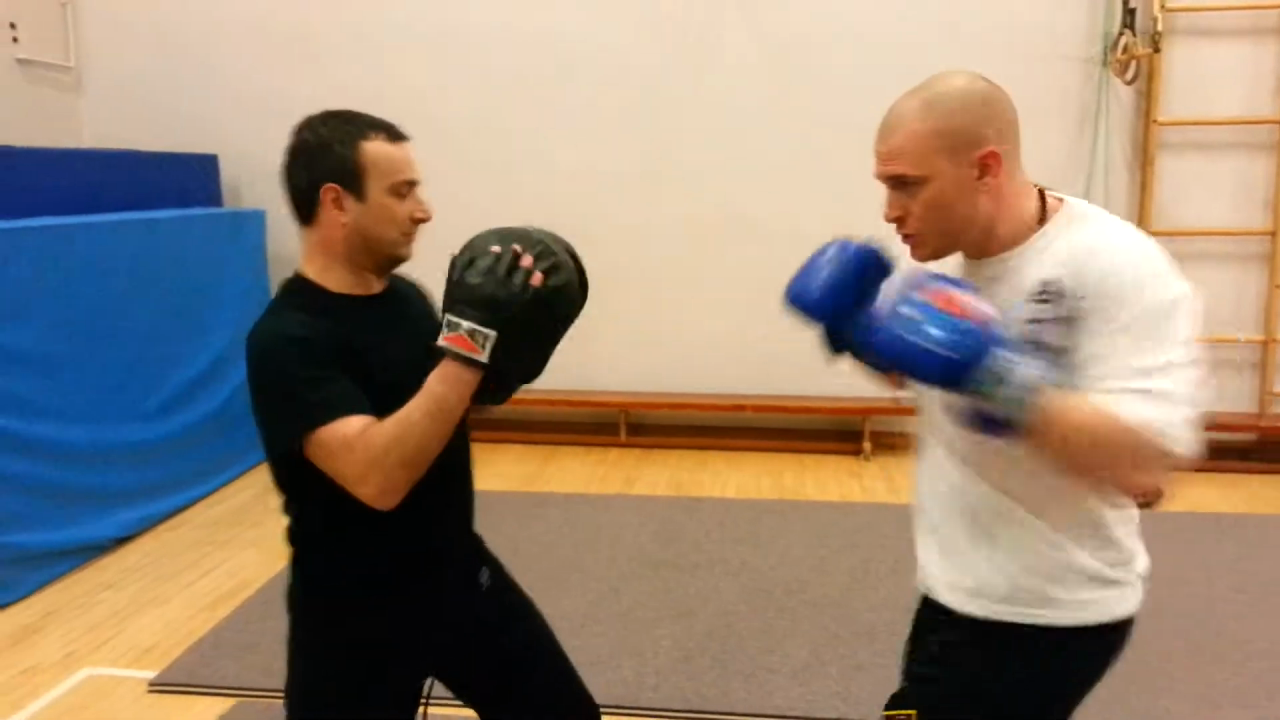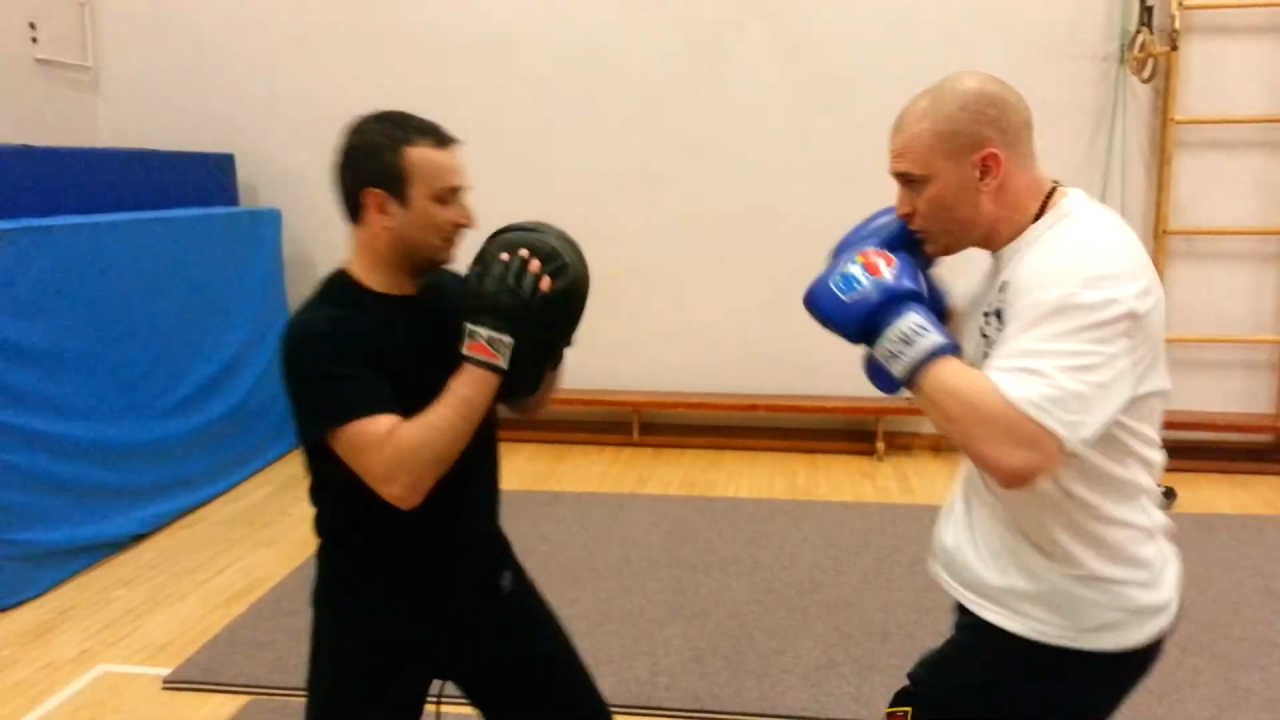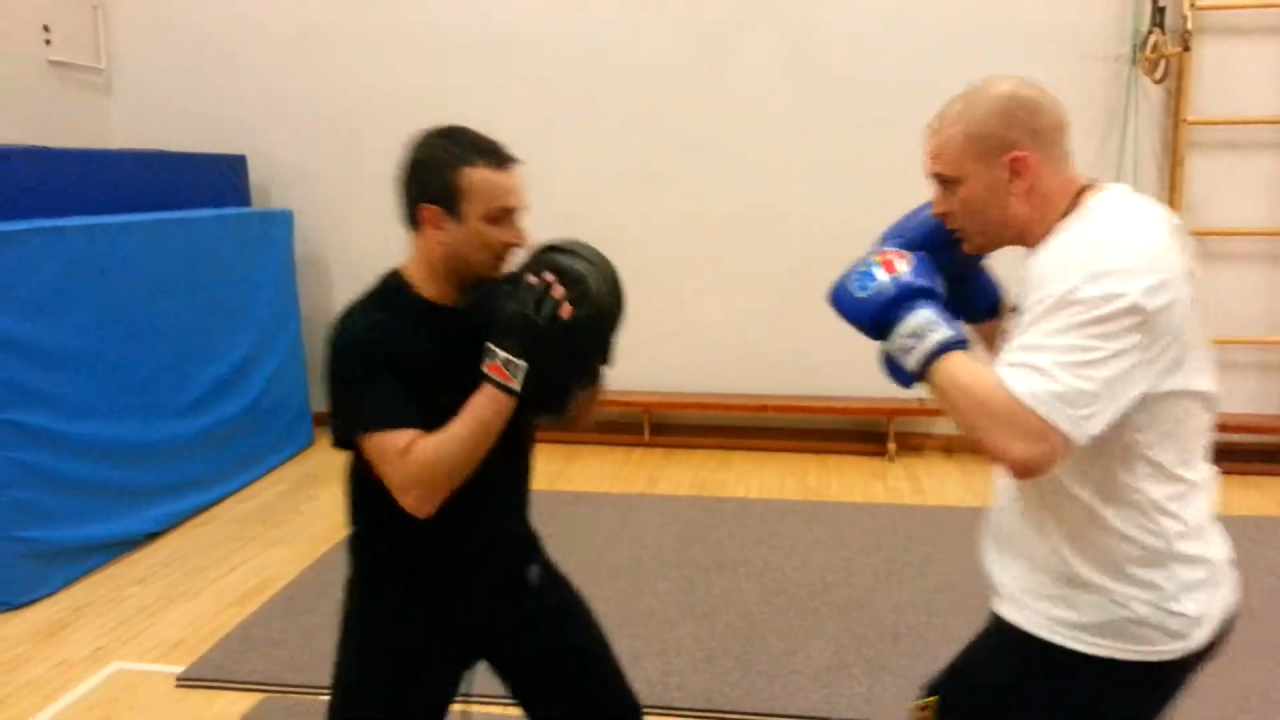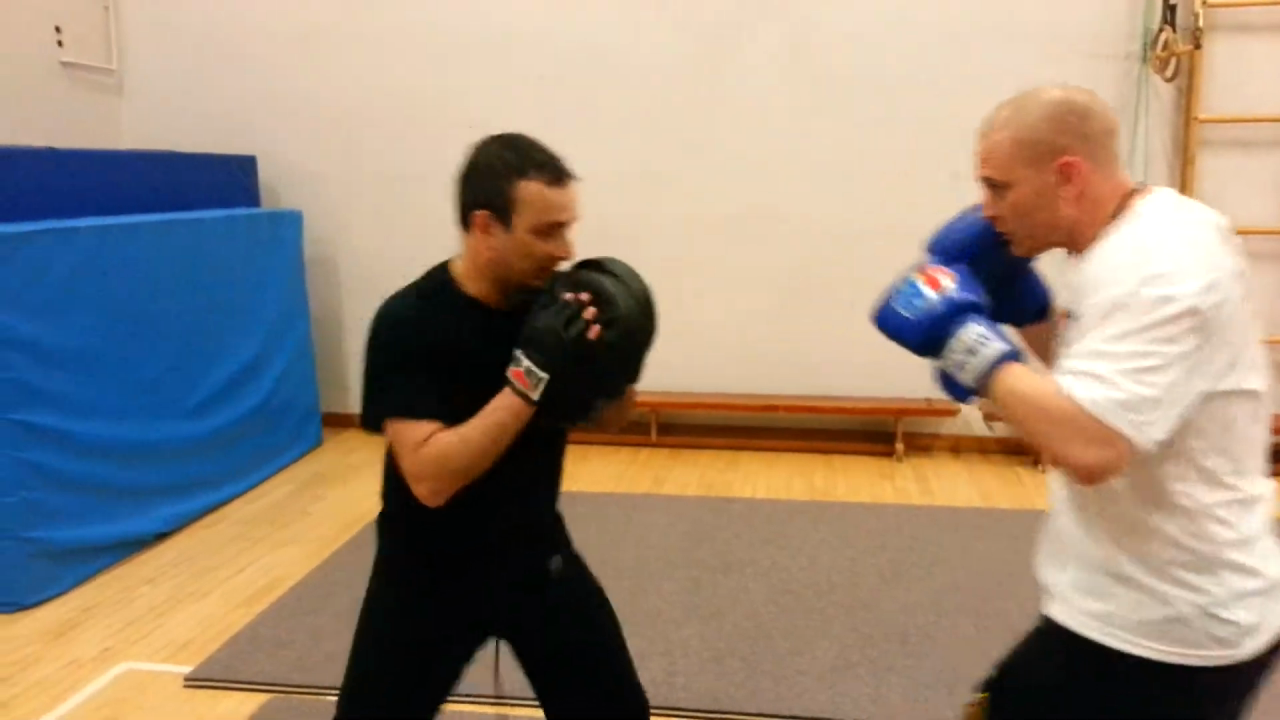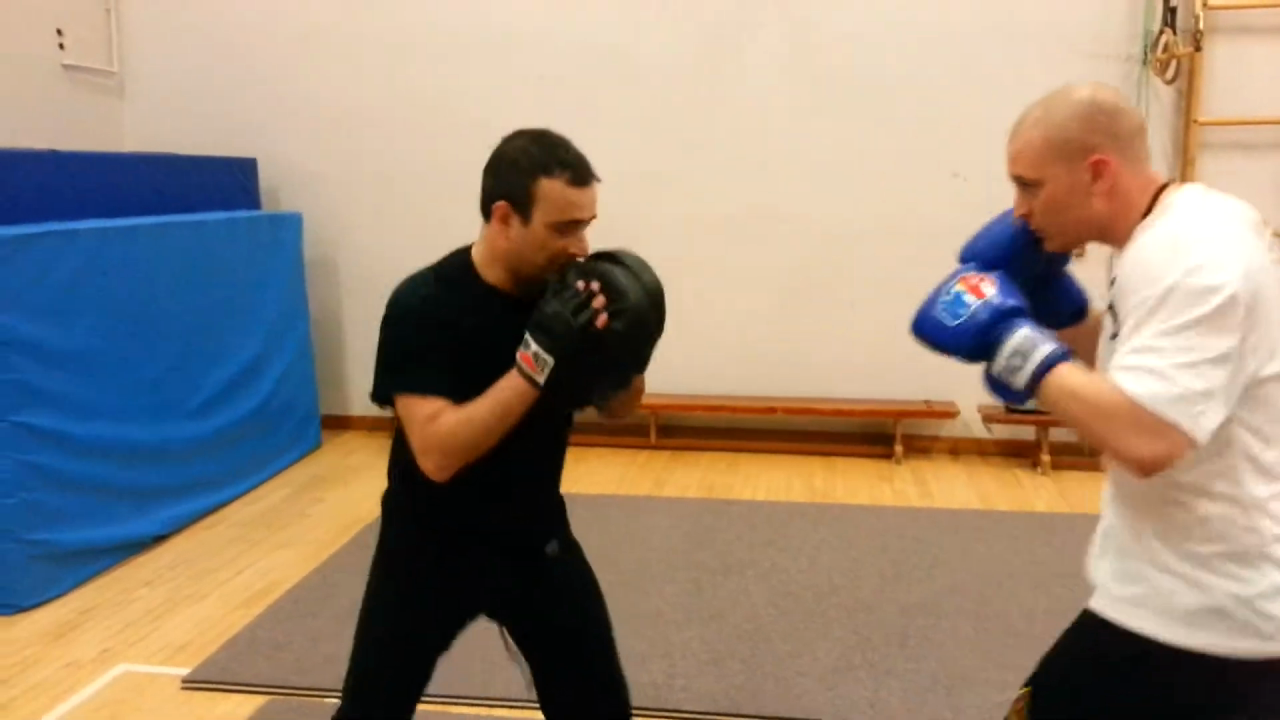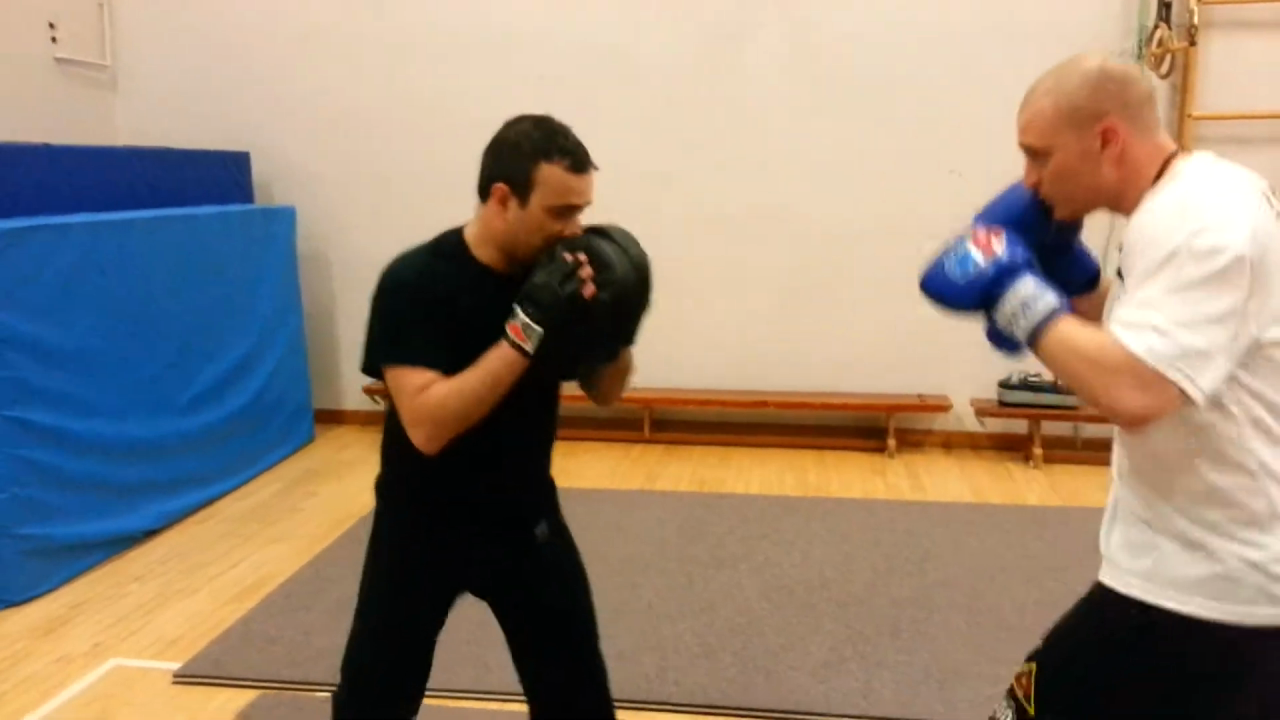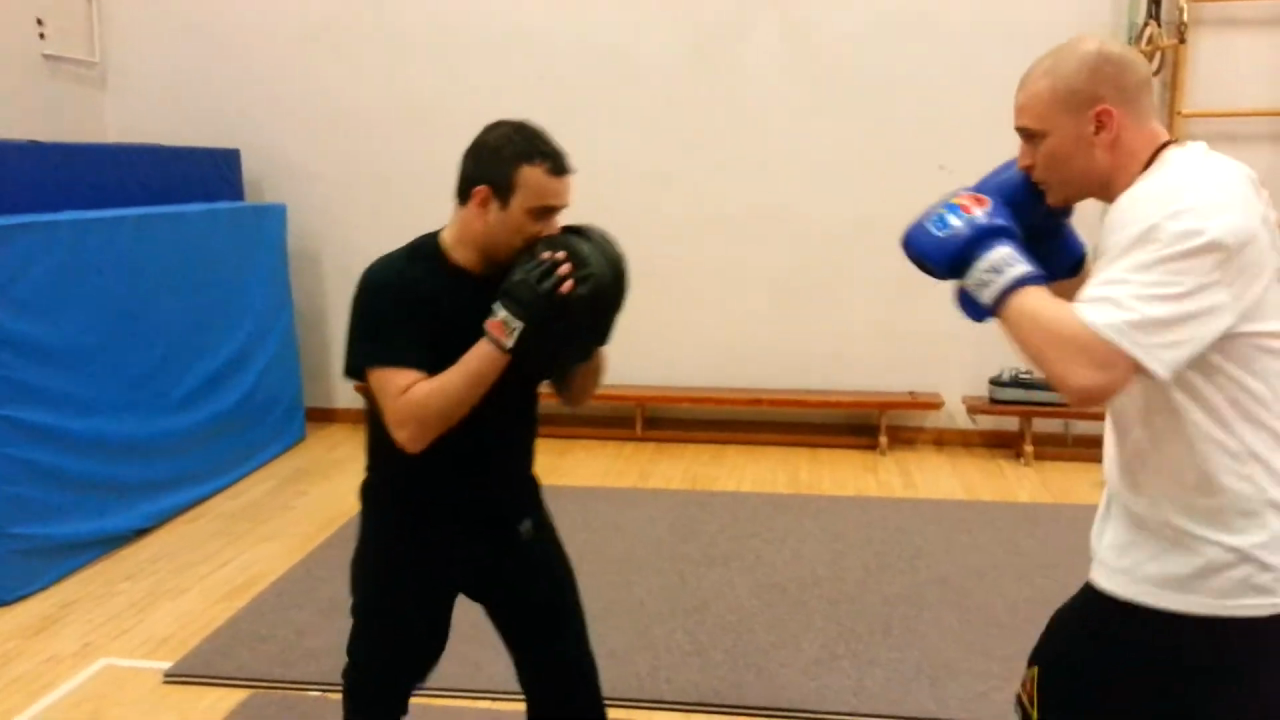
dt=0.1s
person 1, frame 1
left shoulder: (1117, 270)
right shoulder: (939, 251)
left elbow: (1144, 465)
left wrist: (1004, 369)
right wrist: (861, 318)
left hip: (1050, 602)
right hip: (973, 579)
person 1, frame 2
left shoulder: (1085, 273)
right shoulder: (1032, 250)
left elbow: (1012, 450)
left wrist: (901, 329)
right wrist: (920, 307)
left hip: (1071, 616)
right hip: (1024, 589)
person 1, frame 3
left shoulder: (1102, 267)
right shoulder: (1113, 223)
left elbow: (1025, 440)
right elbow: (1043, 379)
left wrist: (916, 323)
right wrist: (969, 299)
left hip: (1101, 620)
person 1, frame 4
left shoulder: (1151, 269)
right shoulder: (1160, 227)
left elbow: (1086, 446)
right elbow: (1096, 383)
left wrist: (968, 338)
right wrist: (1017, 300)
left hip: (1150, 625)
person 1, frame 5
left shoulder: (1191, 258)
right shoulder: (1190, 229)
left elbow: (1143, 437)
right elbow: (1122, 378)
left wrist: (1014, 339)
right wrist: (1053, 296)
left hip: (1187, 617)
person 1, frame 6
left shoulder: (1194, 222)
right shoulder: (1196, 199)
left elbow: (1133, 391)
right elbow: (1137, 351)
left wrist: (1019, 296)
right wrist: (1060, 266)
left hip: (1197, 586)
person 1, frame 7
left shoulder: (1177, 213)
right shoulder: (1207, 182)
left elbow: (1085, 370)
right elbow: (1120, 330)
left wrist: (994, 260)
right wrist: (1044, 250)
left hip: (1196, 575)
person 2, frame 1
left shoulder: (403, 298)
right shoulder: (290, 339)
left elbow: (473, 396)
right elbow: (377, 478)
left wrist: (514, 332)
left hip: (463, 575)
right hip: (356, 612)
person 2, frame 2
left shoulder: (451, 293)
right shoulder: (323, 334)
left elbow: (524, 400)
right elbow: (401, 477)
right wrist: (489, 345)
left hip: (483, 577)
right hip: (376, 607)
person 2, frame 3
left shoulder: (509, 301)
right shoulder: (370, 334)
left elbow: (574, 408)
right elbow: (417, 486)
right wrist: (508, 365)
left hip: (511, 568)
right hip: (403, 594)
person 2, frame 4
left shoulder: (545, 301)
right shoulder: (408, 324)
left elbow: (610, 413)
right elbow: (431, 478)
right wrist: (530, 373)
left hip: (536, 554)
right hip: (430, 573)
person 2, frame 5
left shoulder: (564, 290)
right shoulder: (423, 305)
left elbow: (618, 407)
right elbow: (438, 453)
right wrist: (537, 357)
left hip: (537, 538)
right hip: (429, 548)
person 2, frame 6
left shoulder: (555, 273)
right shoulder: (414, 283)
left elbow: (605, 391)
right elbow: (428, 425)
right wrist: (526, 328)
left hip: (526, 519)
right hip: (423, 527)
person 2, frame 7
left shoulder: (525, 276)
right shoulder: (393, 286)
left elbow: (574, 392)
right elbow: (411, 424)
right wrist: (504, 325)
left hip: (512, 519)
right hip: (409, 530)
